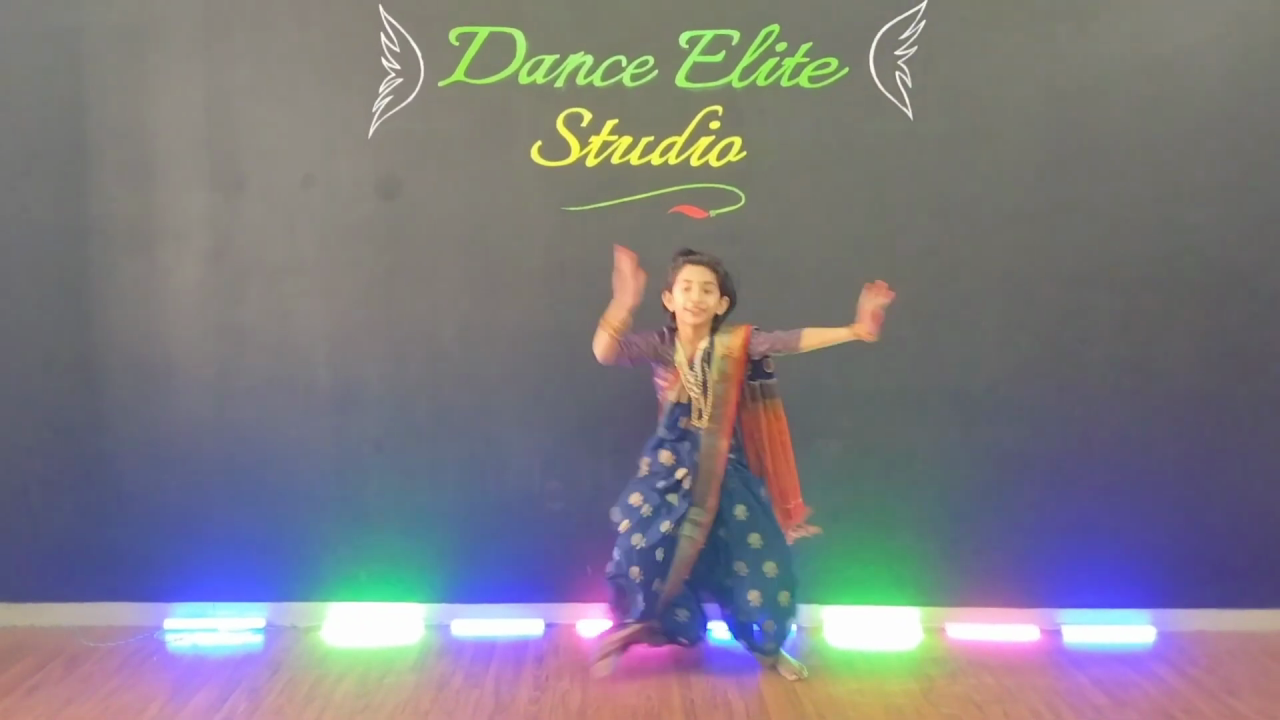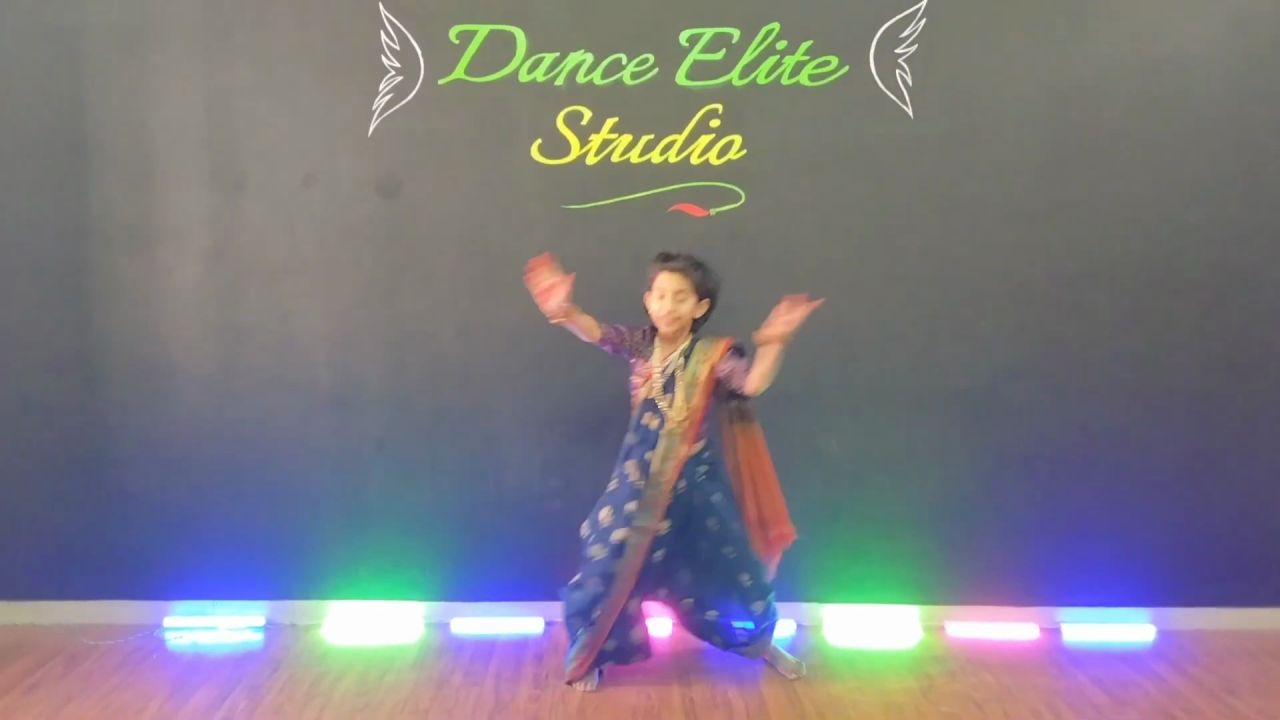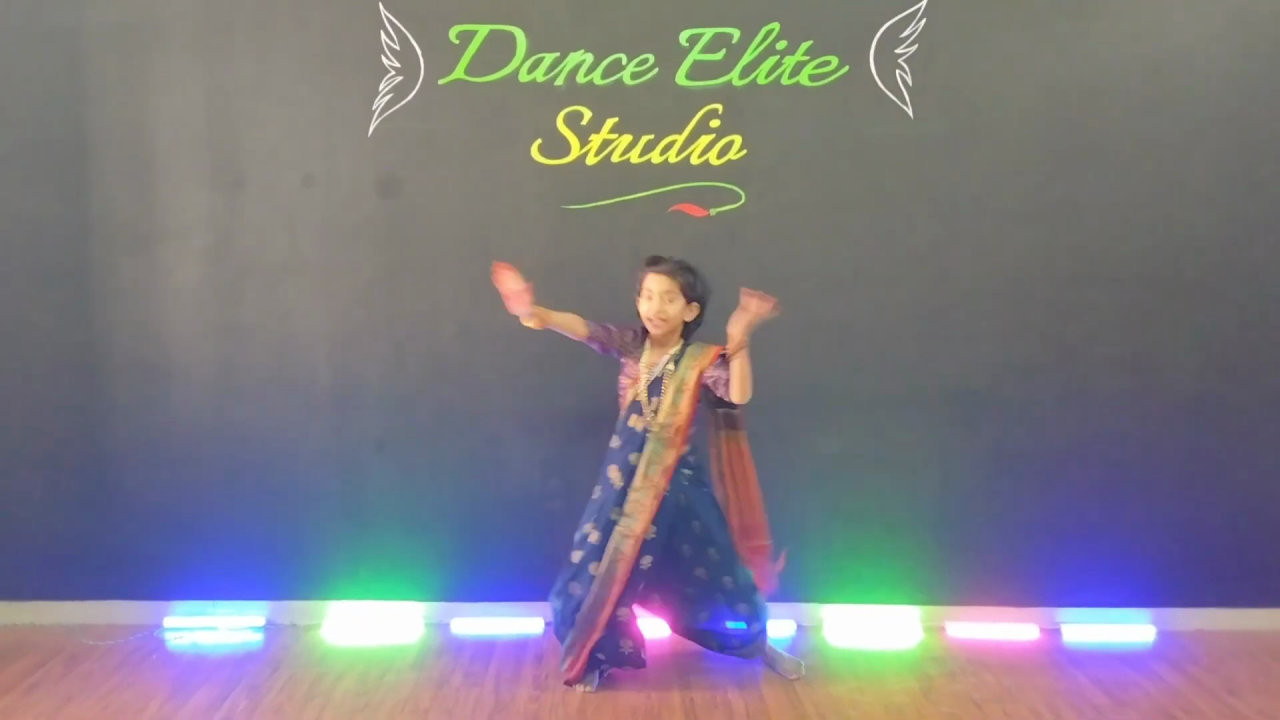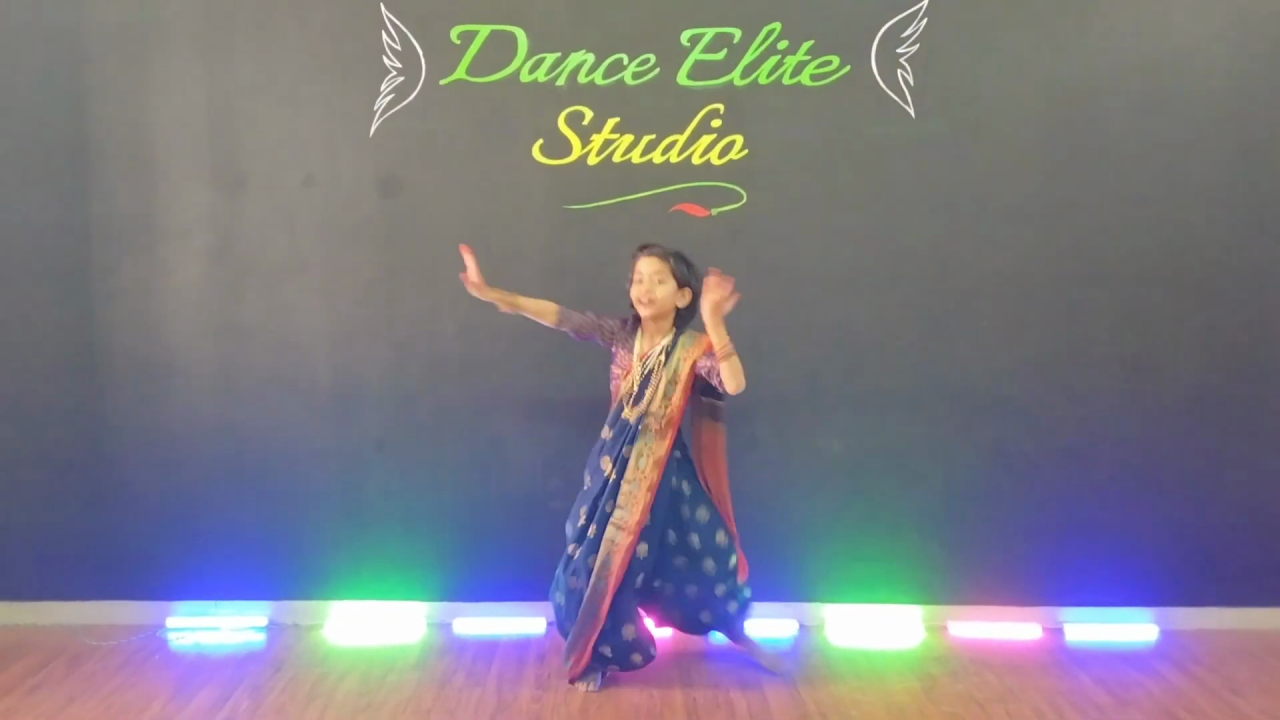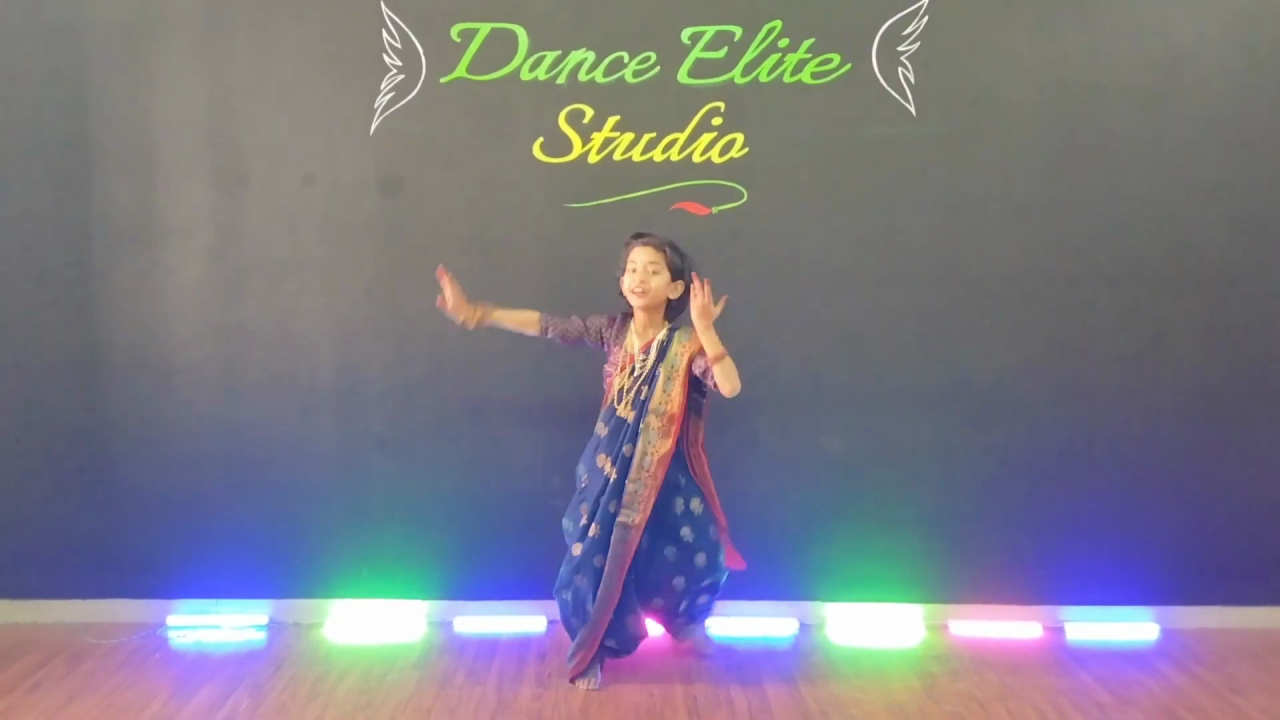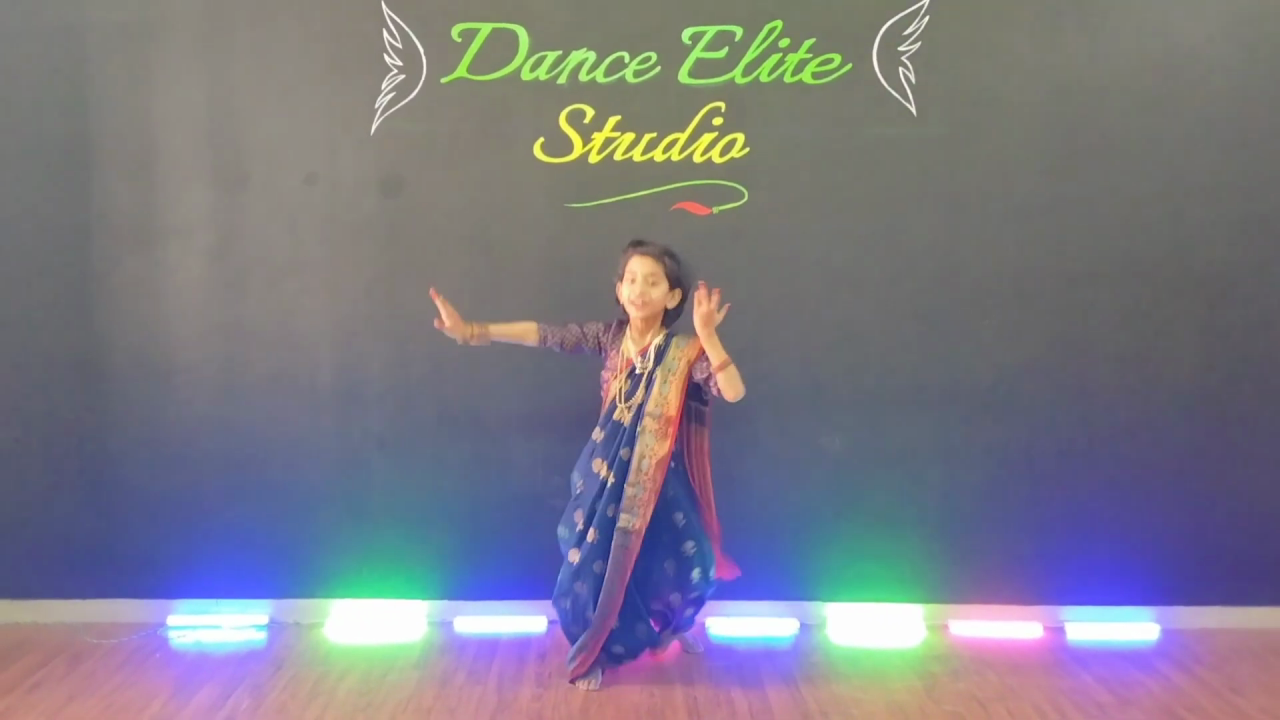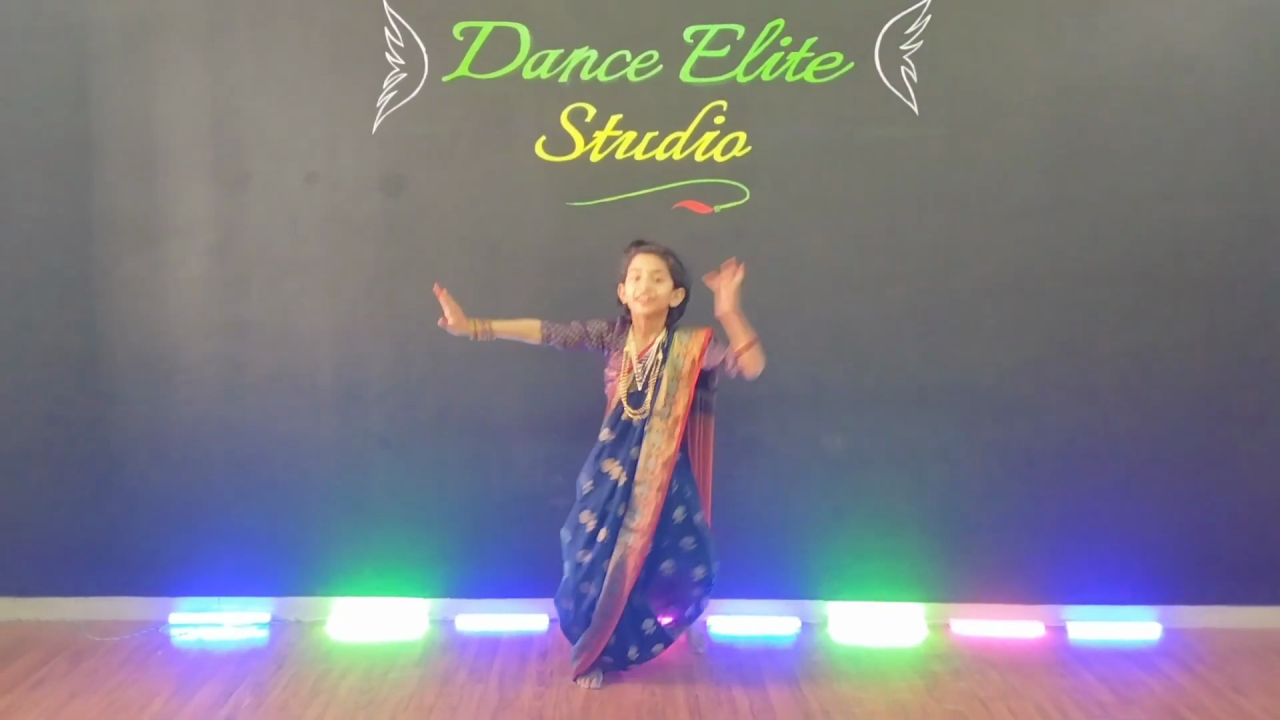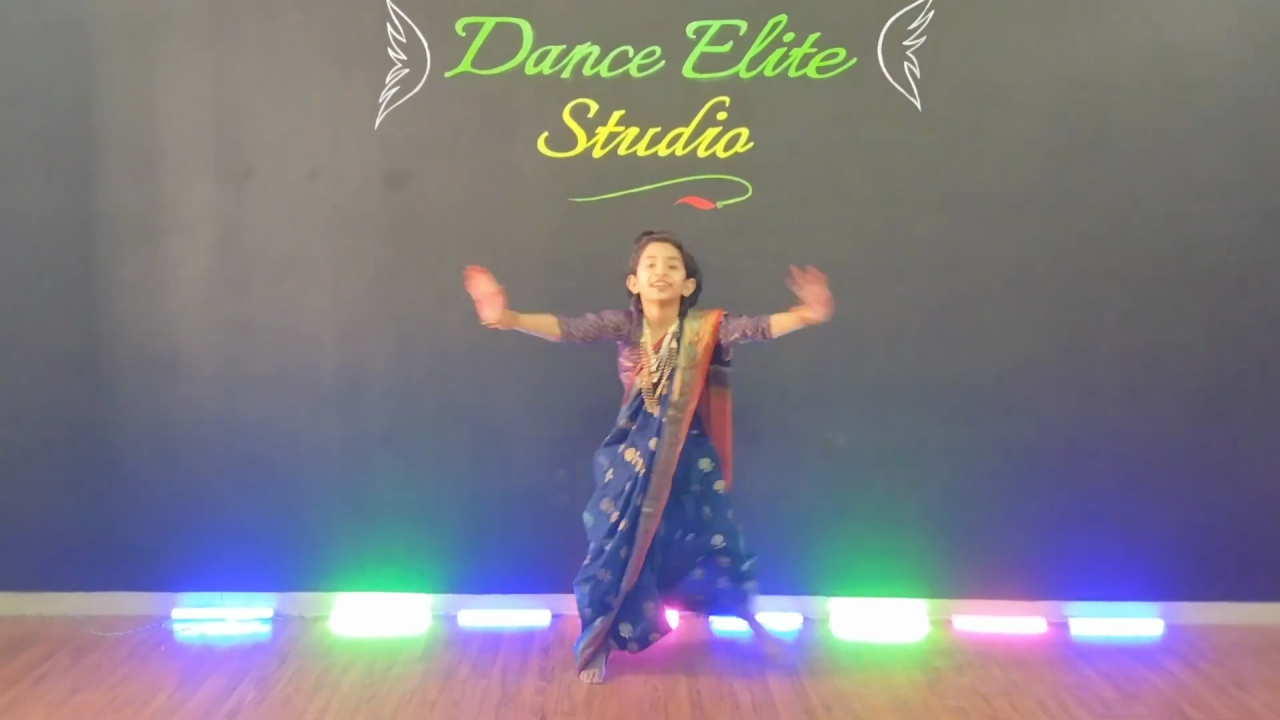
dt=0.1s
person 1, frame 1
left shoulder: (739, 342)
right shoulder: (658, 344)
left elbow: (797, 340)
right elbow: (605, 353)
left wrist: (856, 329)
right wrist: (623, 306)
left hip: (729, 470)
right hip: (668, 469)
left knee: (758, 560)
right knee: (642, 549)
left ankle: (766, 647)
right ankle: (633, 631)
person 1, frame 2
left shoulder: (713, 355)
right shoulder: (636, 342)
left elbow: (753, 382)
right elbow: (595, 330)
left wrist: (773, 338)
right wrist: (563, 310)
left hip: (695, 479)
right hip: (639, 476)
left knee: (731, 562)
right knee: (607, 564)
left ankle: (760, 643)
right ankle: (592, 655)
person 1, frame 3
left shoulder: (706, 361)
right shoulder: (630, 346)
left elbow: (739, 394)
right elbow: (583, 329)
left wrist: (738, 340)
right wrist: (532, 310)
left hip: (681, 483)
right hip: (624, 481)
left knee: (718, 567)
right knee: (596, 569)
left ankle: (757, 644)
right ankle: (594, 656)
person 1, frame 4
left shoulder: (695, 349)
right shoulder: (618, 333)
left elbow: (735, 385)
right elbow: (558, 316)
left wrist: (715, 325)
right wrist: (494, 295)
left hip: (668, 472)
right hip: (613, 470)
left knee: (709, 554)
right knee: (593, 561)
left ankle: (735, 633)
right ankle: (597, 655)
person 1, frame 5
left shoulder: (689, 345)
right shoulder: (611, 330)
left elbow: (730, 388)
right elbow: (544, 325)
left wrist: (706, 328)
right wrist: (474, 314)
left hip: (664, 469)
right hip: (610, 465)
left knee: (696, 551)
right knee: (594, 558)
left ankle: (688, 623)
right ankle: (594, 649)
person 1, frame 6
left shoulder: (687, 351)
right shoulder: (607, 336)
left elbow: (734, 393)
right elbow: (543, 334)
left wrist: (708, 335)
right wrist: (470, 331)
left hip: (661, 474)
right hip: (606, 470)
left knee: (685, 563)
right knee: (591, 563)
left ankle: (676, 627)
right ankle: (595, 652)
person 1, frame 7
left shoulder: (692, 345)
right shoulder: (605, 333)
left elbow: (752, 367)
right elbow: (542, 331)
left wrist: (732, 319)
right wrist: (473, 325)
left hip: (666, 472)
right hip: (611, 467)
left knee: (684, 562)
right knee: (594, 560)
left ankle: (681, 623)
right ankle: (594, 651)
person 1, frame 8
left shoulder: (706, 328)
right shoulder: (624, 324)
left elbow: (760, 328)
right elbow: (564, 328)
left wrist: (810, 312)
right wrist: (508, 317)
left hip: (691, 456)
right hip: (634, 454)
left knee: (722, 541)
right knee: (615, 548)
left ankle: (745, 616)
right ankle: (601, 643)
